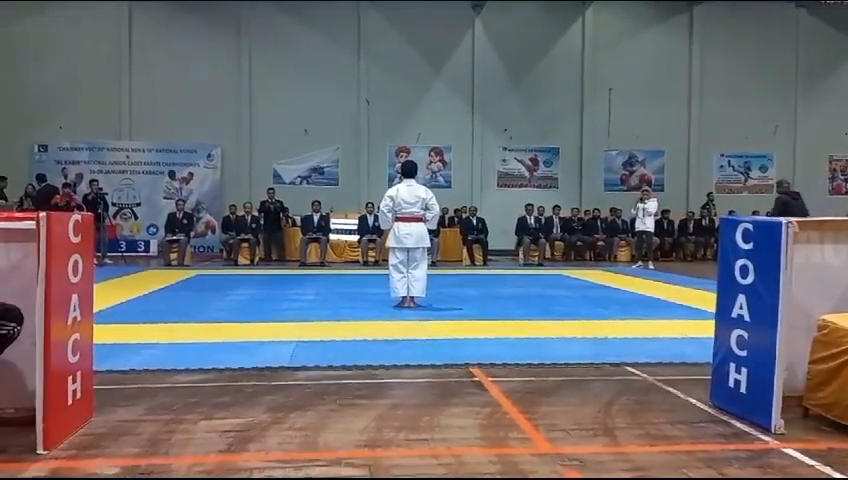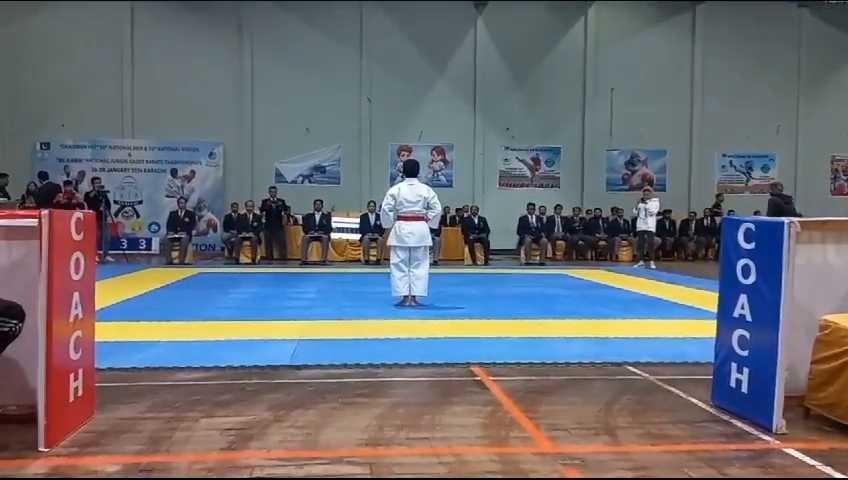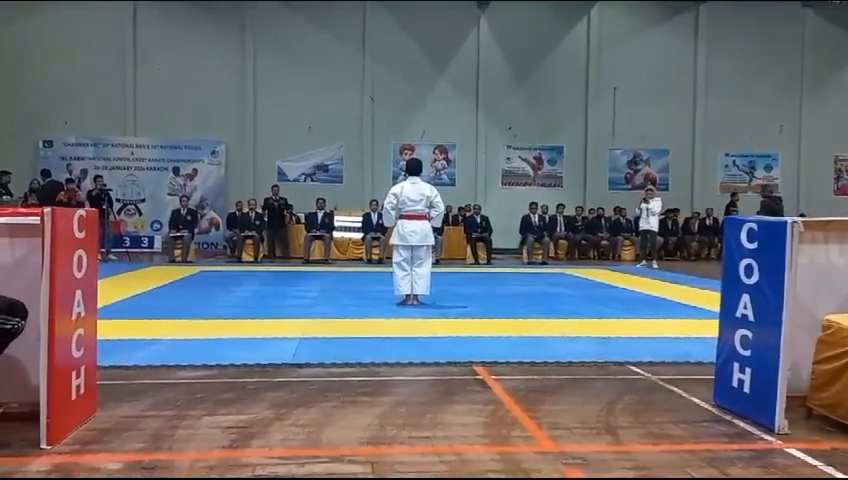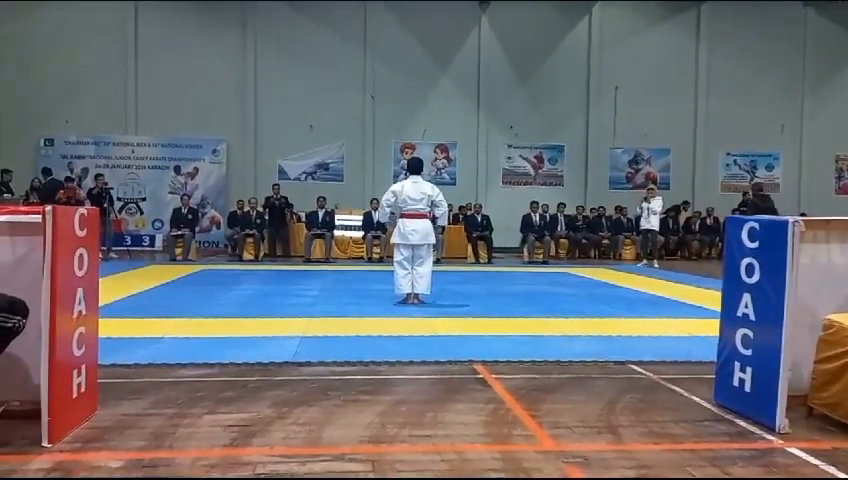
dt=0.3s
person 1, frame 1
left shoulder: (394, 190)
right shoulder: (424, 190)
left elbow: (384, 210)
right elbow: (435, 210)
left wrist: (389, 226)
right wrist: (426, 225)
left hip: (400, 230)
right hip: (418, 231)
left knee: (398, 266)
right knee: (417, 266)
left ankle: (404, 299)
right ankle: (413, 299)
person 1, frame 2
left shoulder: (395, 189)
right shoulder: (426, 189)
left elbow: (386, 209)
right elbow: (436, 209)
left wrist: (390, 225)
right wrist: (428, 224)
left hip: (401, 229)
right hip: (420, 229)
left knee: (400, 265)
right knee: (419, 265)
left ankle: (405, 297)
right ankle: (414, 298)
person 1, frame 3
left shoulder: (398, 188)
right shoulder: (429, 188)
left elbow: (388, 207)
right elbow: (439, 208)
left wrist: (392, 224)
right wrist: (431, 223)
left hip: (404, 228)
right hip: (423, 228)
left knee: (402, 264)
right knee: (421, 264)
left ankle: (407, 297)
right ankle: (416, 297)
person 1, frame 4
left shoulder: (399, 186)
right shoulder: (430, 187)
left elbow: (385, 203)
right elbow: (442, 206)
left wrist: (386, 220)
right wrist: (439, 224)
left hip: (405, 226)
right hip: (424, 227)
left knee: (403, 263)
right knee: (422, 263)
left ankle: (408, 295)
right ankle: (417, 296)
